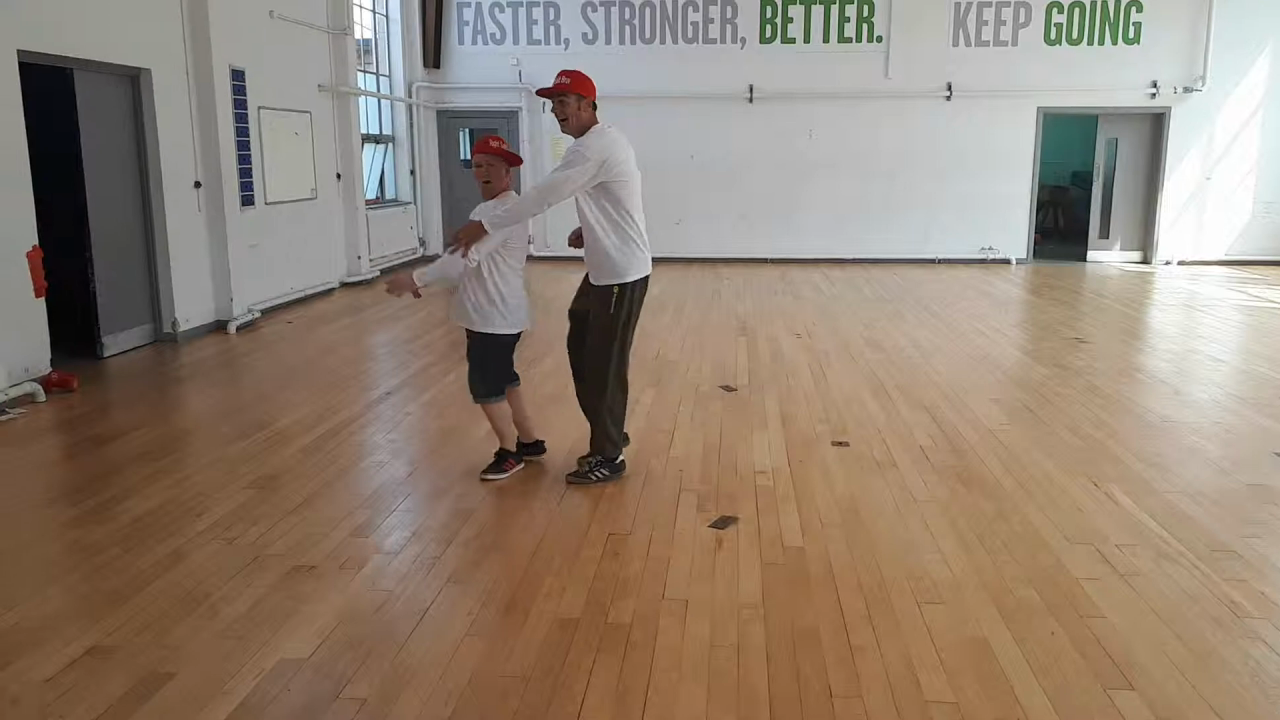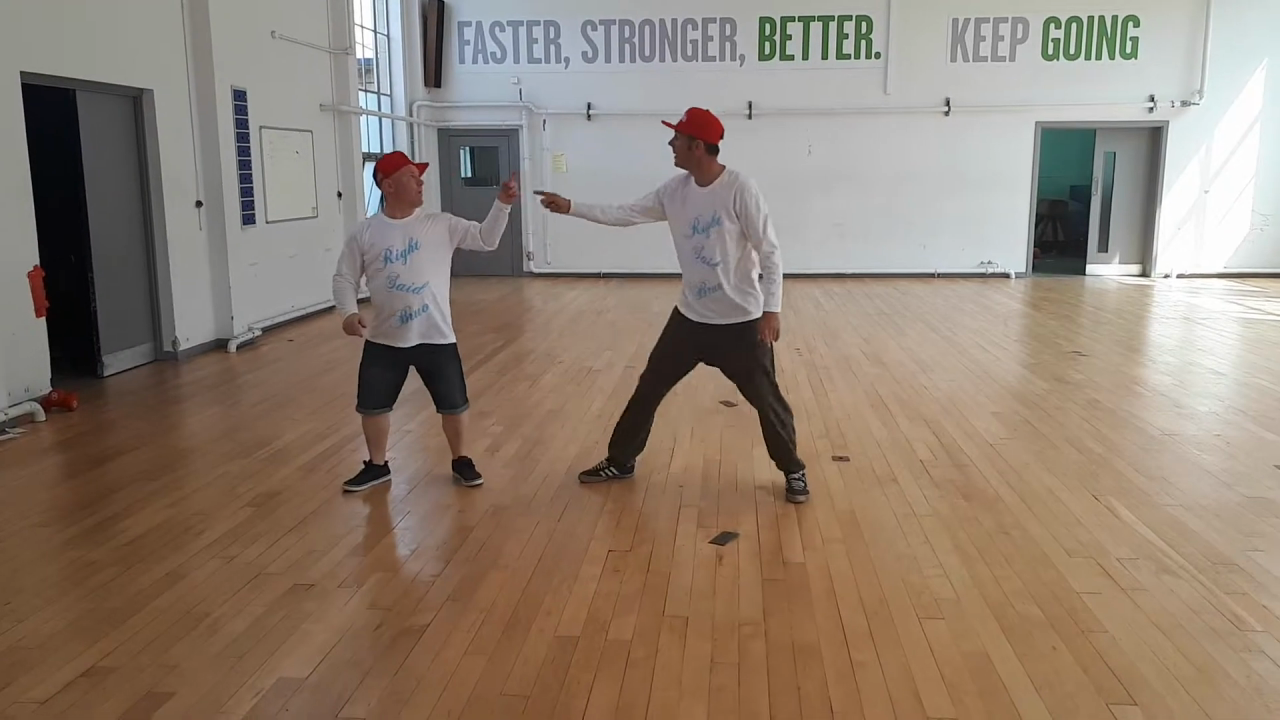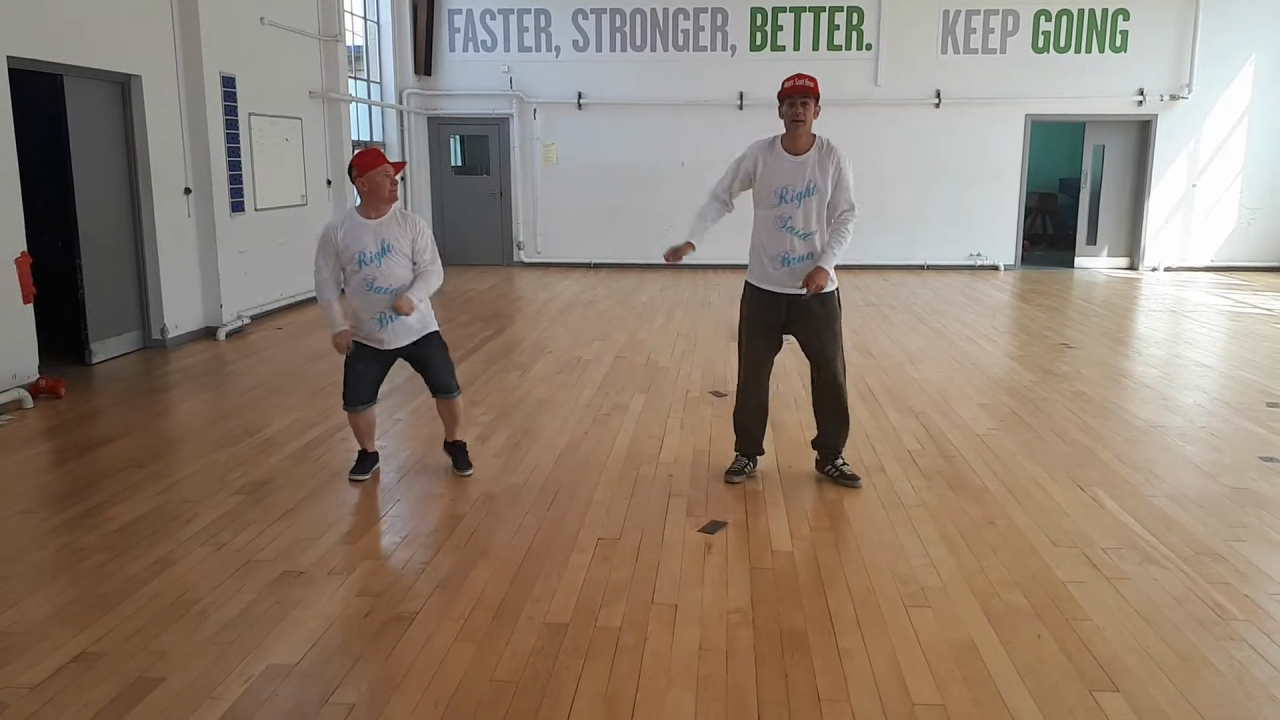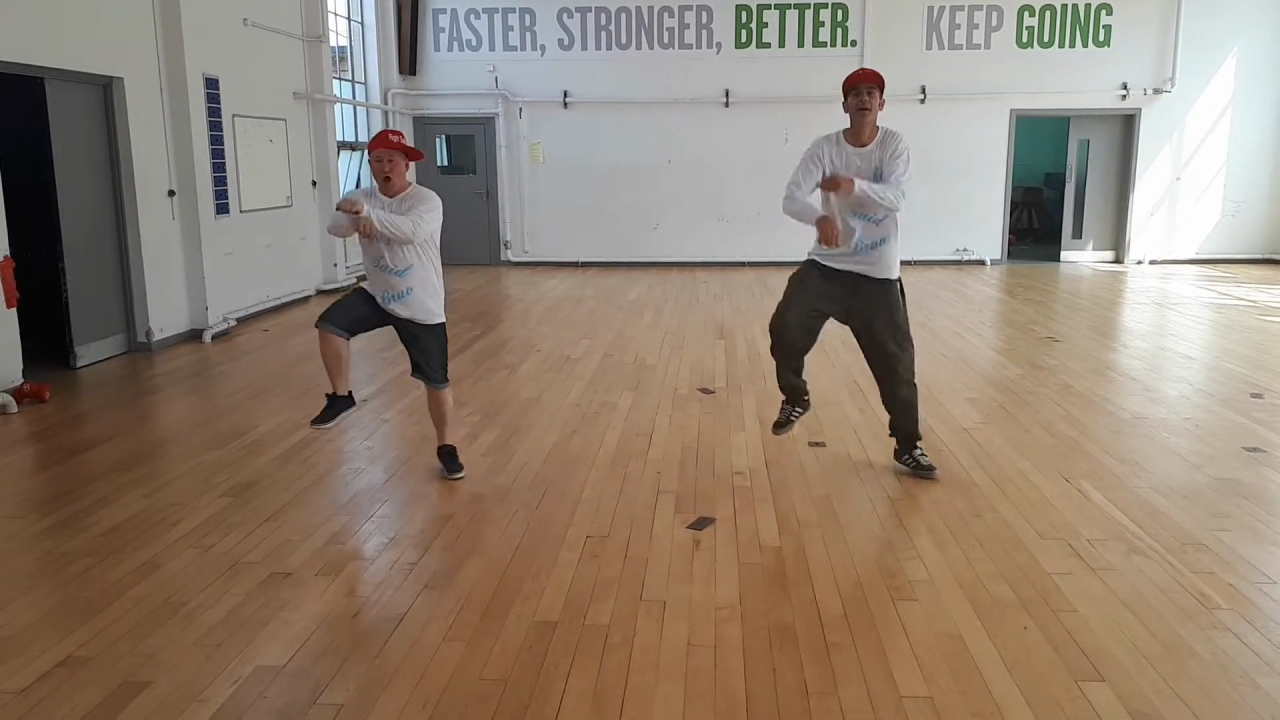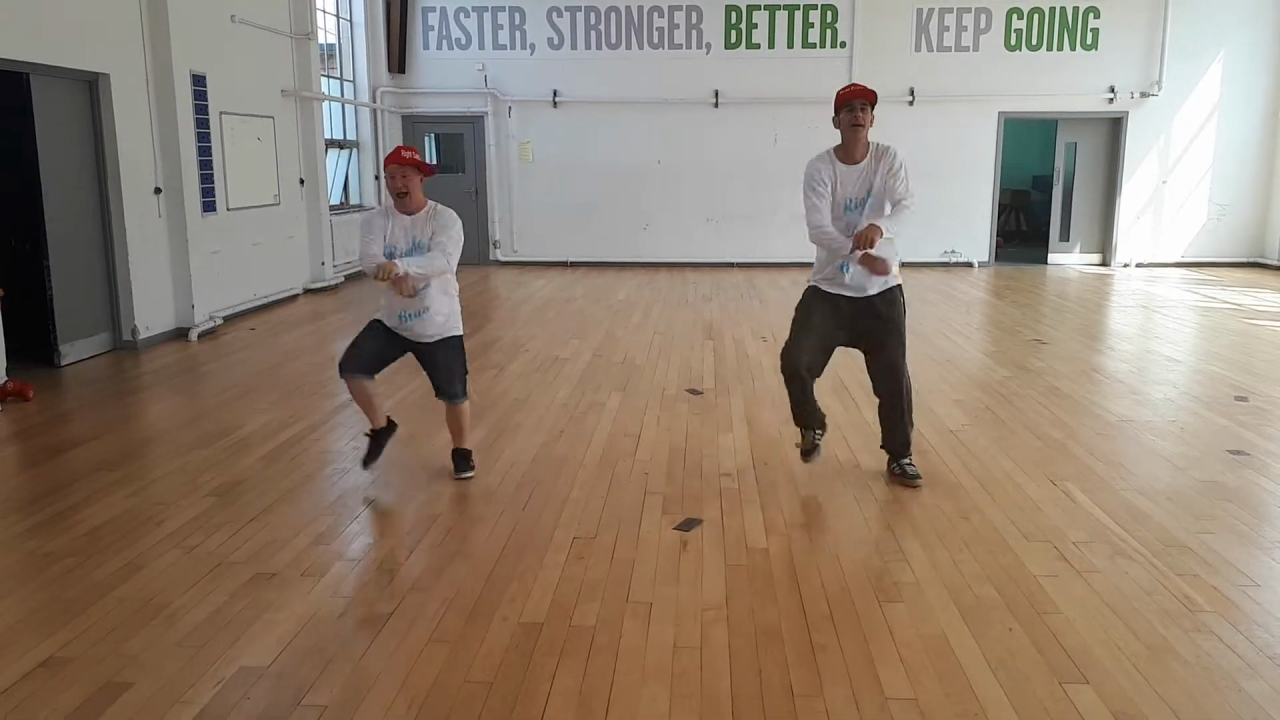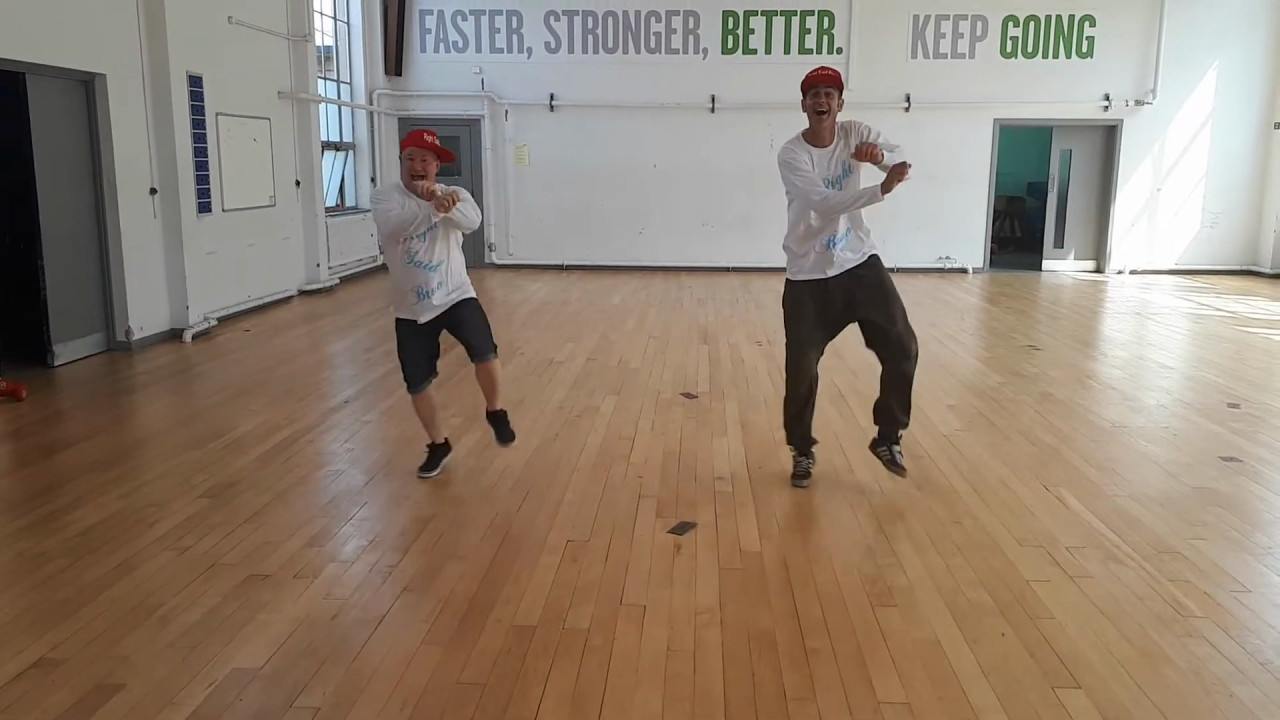
dt=0.7s
person 1, frame 1
left shoulder: (594, 147)
right shoulder: (603, 140)
left elbow: (544, 195)
left wrist: (484, 226)
right wrist: (587, 229)
left hip: (621, 275)
right hip: (606, 269)
left knee: (602, 364)
right knee: (581, 347)
left ankle: (609, 456)
right ankle: (607, 434)
person 1, frame 2
left shoulder: (741, 190)
right shoulder: (675, 190)
left elbow: (769, 253)
right elbow: (628, 214)
left wrist: (772, 309)
right wrist: (571, 207)
left hip: (741, 317)
right hip: (691, 315)
left knee: (766, 398)
right knee: (650, 387)
left ankle: (792, 470)
right ankle: (621, 460)
person 1, frame 3
left shoulder: (832, 157)
right shoulder: (759, 155)
left elbow: (844, 218)
right elbow: (720, 199)
left wrist: (824, 266)
right wrist: (691, 240)
left hip: (816, 286)
right hip: (764, 285)
left knee: (829, 372)
right knee: (752, 374)
left ankle: (831, 456)
right ankle: (747, 453)
person 1, frame 4
left shoulder: (894, 143)
right shoulder: (823, 148)
left elbow: (893, 195)
right elbow: (792, 201)
left wrist: (855, 187)
right wrist: (821, 218)
left hip: (880, 274)
right hip: (827, 266)
left knee: (896, 363)
right knee: (787, 332)
left ankle: (909, 445)
right ankle: (795, 395)
person 1, frame 5
left shoulder: (887, 157)
right shoulder: (819, 168)
left elbow: (904, 204)
right elbow: (818, 230)
left wrist: (879, 229)
right wrist: (861, 257)
left hip: (880, 289)
right hip: (828, 288)
left knee: (893, 378)
right knee: (795, 362)
left ankle: (899, 455)
right ankle: (811, 425)
person 1, frame 6
left shoulder: (858, 133)
right shoulder: (791, 153)
left elbow: (899, 159)
right elbow: (822, 203)
left wrist: (879, 154)
right wrist: (883, 184)
left hip: (859, 264)
right hip: (807, 275)
left knee: (901, 346)
right knee: (801, 369)
left ankle: (888, 437)
right ankle: (803, 449)
person 2, frame 1
left shoulder: (504, 212)
right shoulder: (486, 209)
left elbow: (470, 257)
right elbow: (468, 255)
left wrist: (417, 279)
right wrist: (430, 274)
left hip: (495, 320)
right hip: (486, 317)
left knee: (488, 390)
right knee: (503, 381)
left ankle: (511, 452)
right ankle: (529, 441)
person 2, frame 2
left shoulder: (441, 225)
right shoulder: (364, 234)
left elbow: (486, 239)
right elbow: (344, 278)
left wrist: (502, 204)
right wrist: (349, 312)
left hip: (436, 336)
right hip: (384, 339)
left knee: (454, 405)
right knee: (372, 406)
left ankle: (460, 460)
right ankle: (377, 465)
person 2, frame 3
left shoulder: (411, 224)
right shoulder: (336, 231)
left elbow: (432, 270)
right elbow: (327, 281)
left wrist: (412, 297)
right wrist: (338, 325)
left hip: (417, 328)
right hip: (366, 336)
left knee: (448, 390)
right knee: (356, 403)
left ankle: (455, 444)
right ankle: (368, 454)
person 2, frame 4
left shoulder: (427, 201)
right shoulder: (360, 199)
left elbow: (410, 230)
right elbow: (336, 226)
left wrist: (365, 212)
right wrist: (355, 221)
left hip: (423, 306)
right hip: (376, 295)
left knee: (435, 382)
right knee: (330, 327)
left ankle: (446, 447)
right ankle: (340, 397)
person 2, frame 5
left shoulder: (446, 219)
right shoulder: (377, 221)
left elbow: (443, 261)
right elbow: (370, 260)
left wrist: (398, 267)
right wrist: (393, 278)
left hip: (440, 325)
right hip: (391, 322)
left knee: (454, 395)
right knee: (352, 371)
left ankle: (462, 451)
right ankle: (381, 428)
person 2, frame 6
left shoulder: (455, 195)
right shoulder: (384, 197)
left elbow: (471, 220)
right elbow: (392, 228)
left wrist: (439, 201)
right wrist: (435, 203)
left hip: (456, 296)
right hip: (411, 307)
left knee: (484, 354)
right knee: (418, 383)
left ankle: (495, 412)
right ankle: (438, 446)
